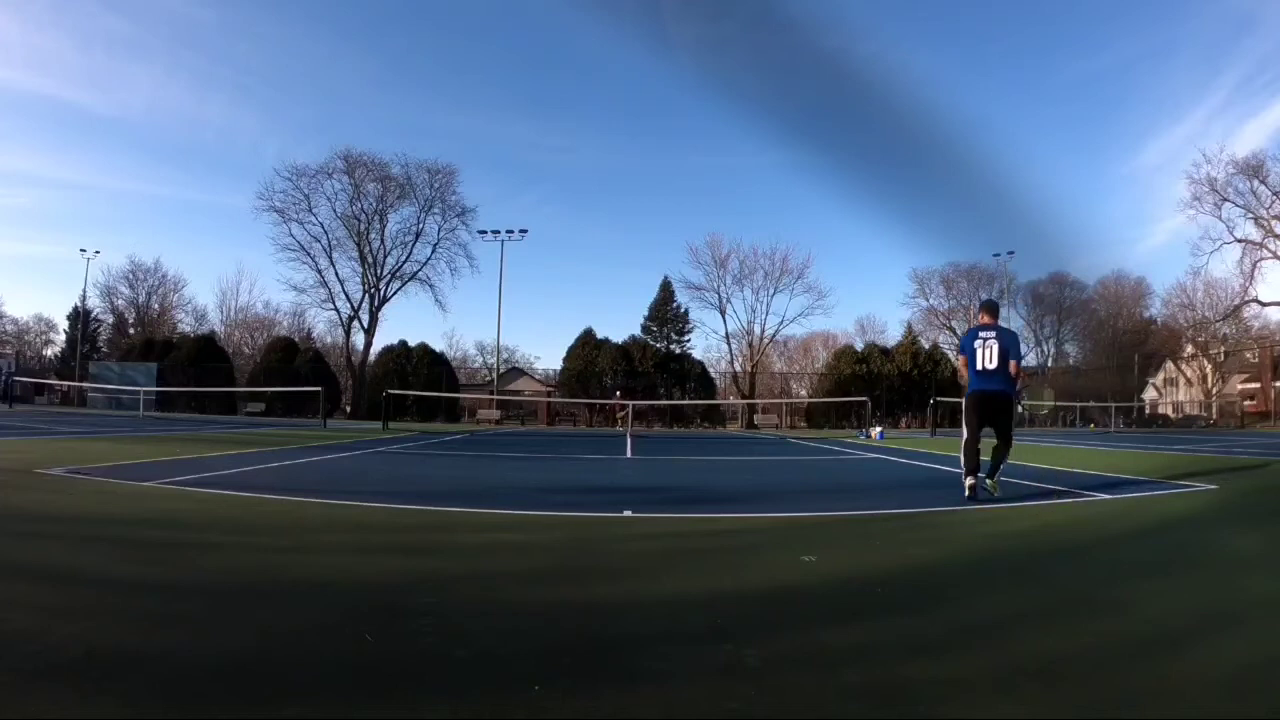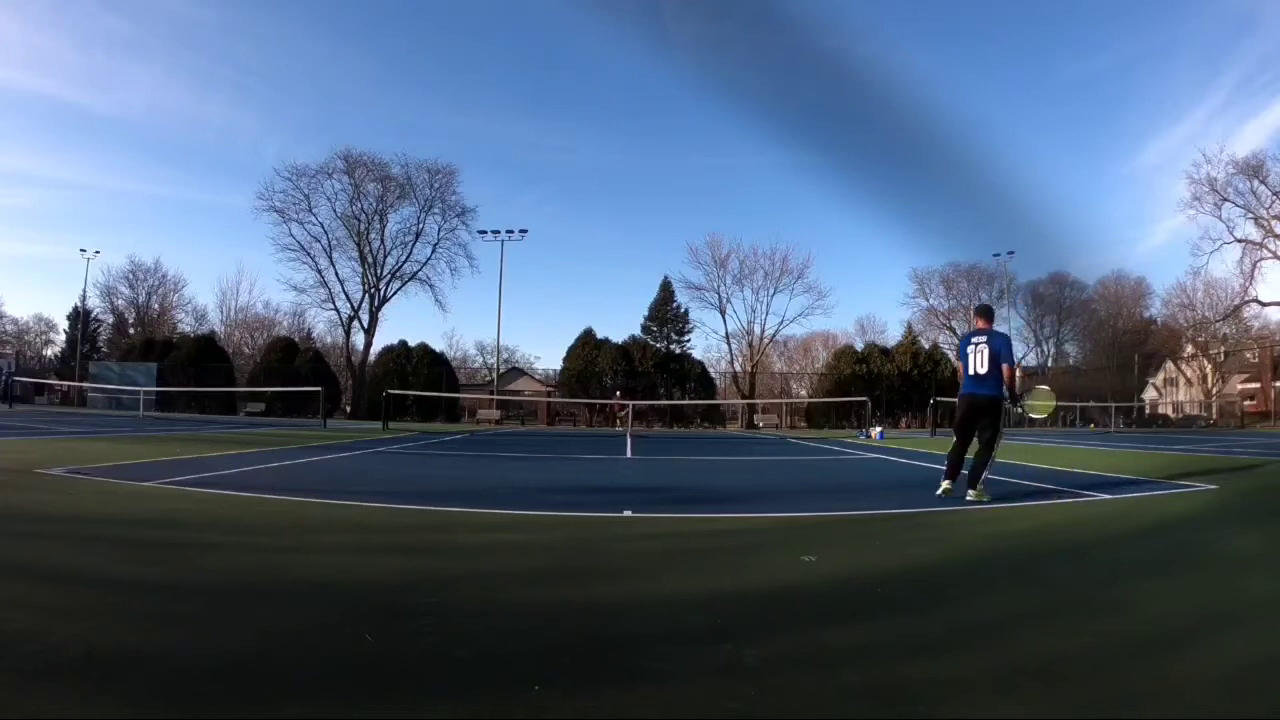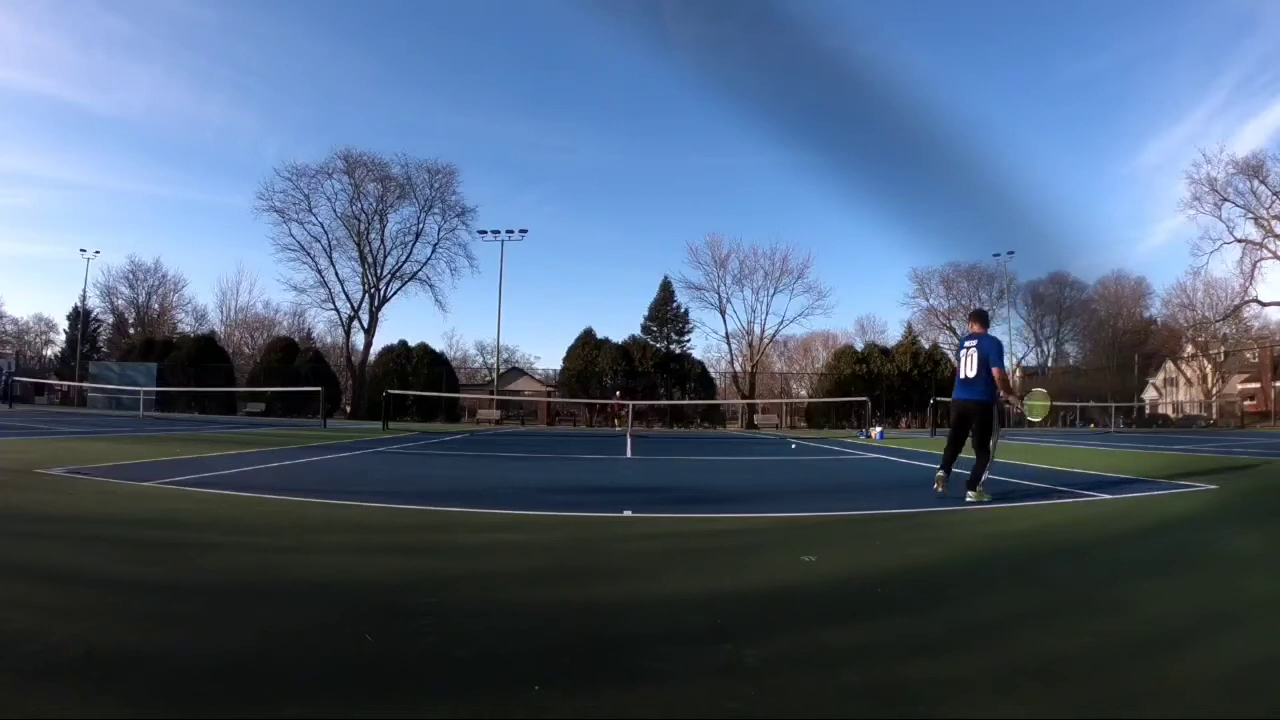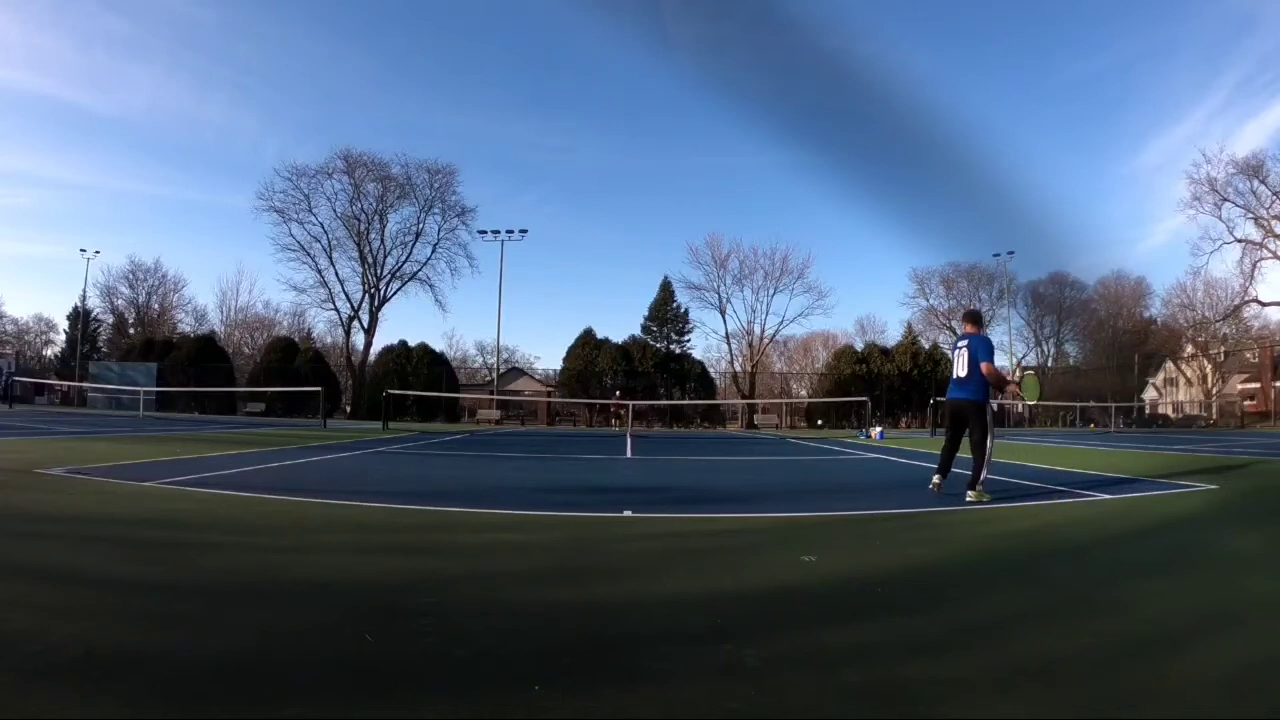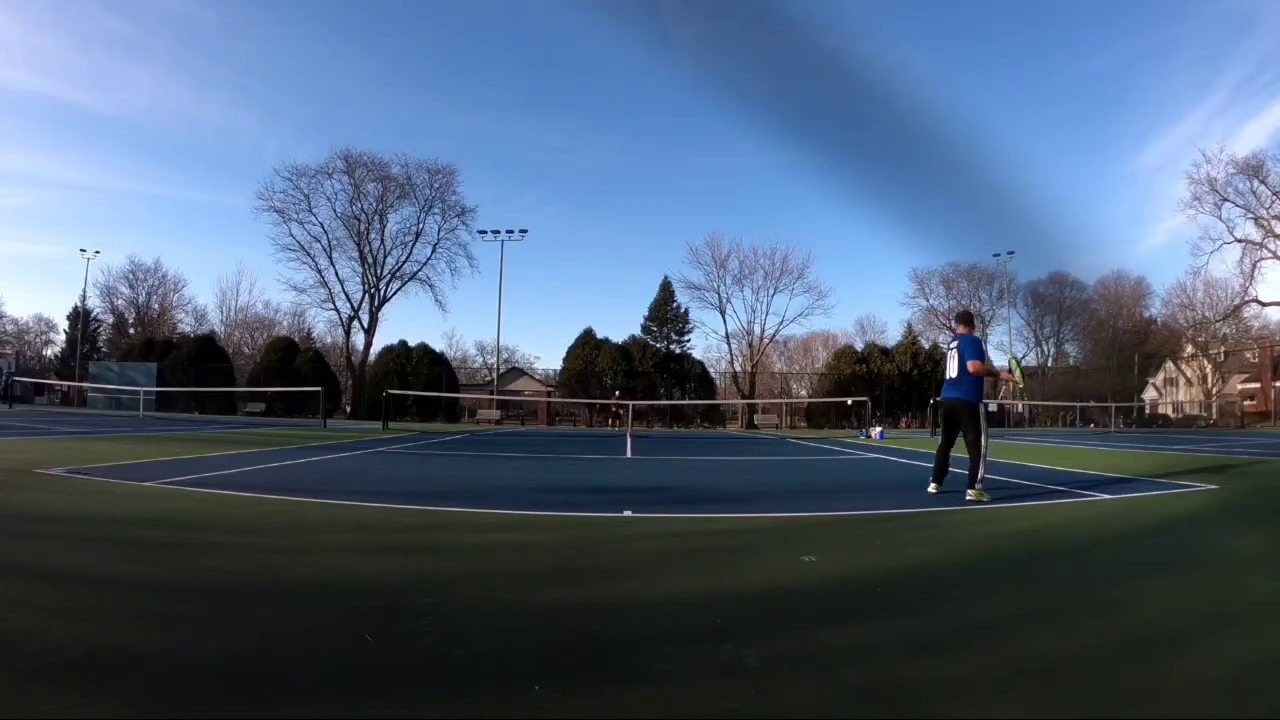
dt=0.1s
person 1, frame 1
left shoulder: (969, 335)
right shoulder: (1009, 335)
left elbow: (962, 365)
right elbow: (1014, 369)
right wrist: (1013, 387)
left hip: (975, 393)
right hip: (1002, 394)
left knee: (971, 439)
right knee: (1004, 440)
left ankle: (970, 477)
right ankle: (991, 478)
person 1, frame 2
left shoulder: (966, 340)
right shoulder: (1002, 339)
right elbow: (1007, 372)
right wrist: (1012, 394)
left hip: (967, 398)
right hip: (992, 399)
left knee: (960, 443)
right knee: (986, 445)
left ankle: (948, 480)
right ankle: (974, 488)
person 1, frame 3
left shoulder: (963, 343)
right shoulder: (992, 342)
right elbow: (998, 374)
right wrist: (1010, 394)
left hip: (959, 400)
right hip: (982, 402)
left knee: (953, 443)
right knee: (984, 448)
left ankle: (942, 472)
right ankle: (974, 489)
person 1, frame 4
left shoulder: (958, 343)
right shoulder: (983, 341)
right elbow: (987, 370)
left wrist: (999, 385)
right wrist: (1008, 384)
left hip: (953, 399)
right hip: (976, 401)
left knee: (951, 442)
right knee: (981, 446)
left ankle: (939, 475)
right ankle: (974, 489)
person 1, frame 5
left shoulder: (953, 343)
right shoulder: (972, 341)
right elbow: (974, 367)
left wrist: (997, 373)
right wrist: (1000, 374)
left hip: (946, 400)
right hip: (968, 401)
left knee: (945, 444)
right knee: (976, 446)
left ankle: (935, 482)
right ankle: (974, 488)
